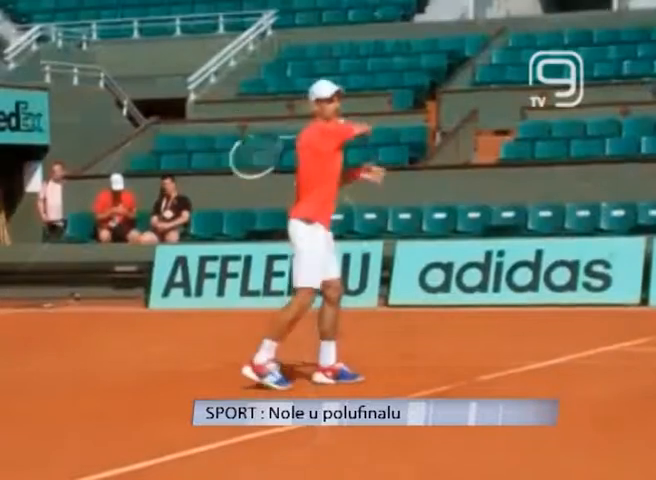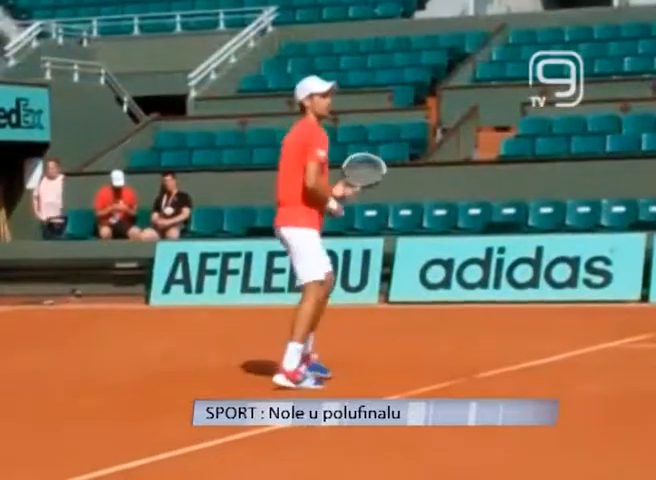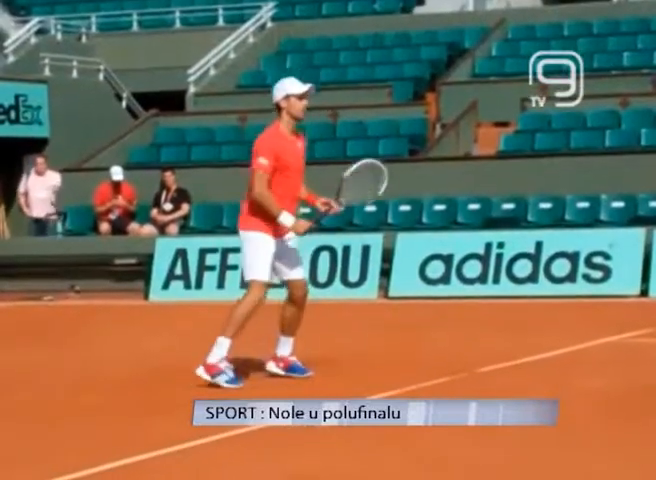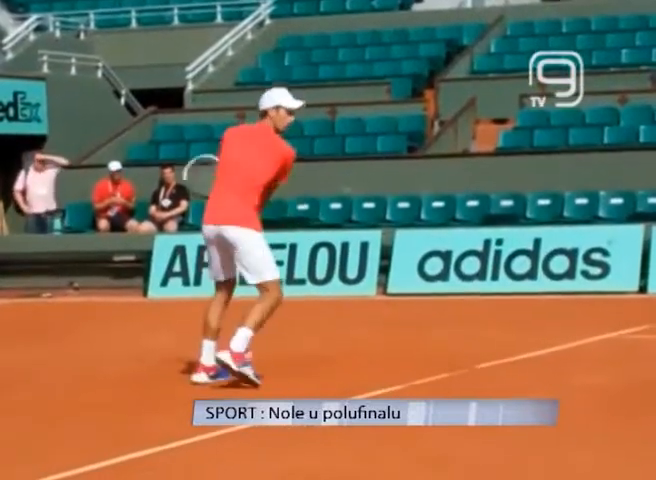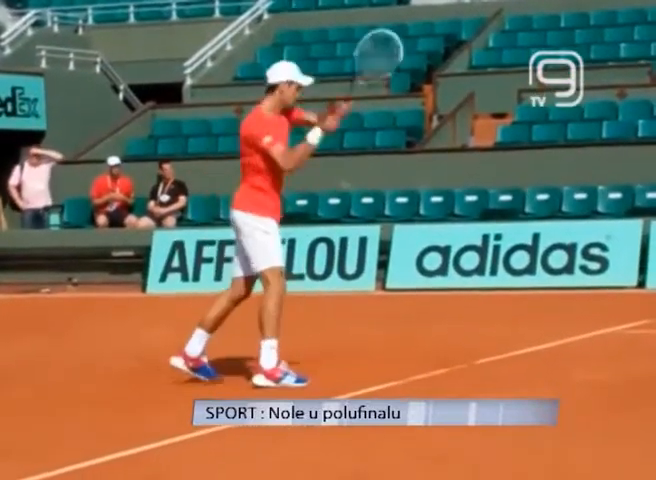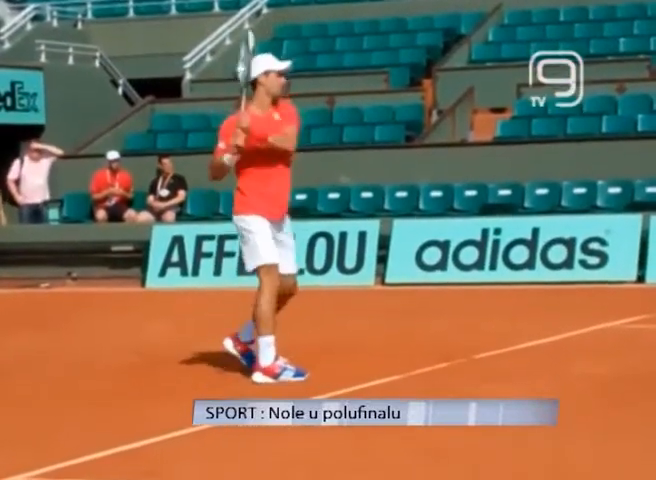
dt=0.5s
person 1, frame 1
left shoulder: (321, 134)
right shoulder: (324, 131)
right elbow: (361, 129)
left wrist: (357, 173)
right wrist: (341, 123)
left hip: (318, 226)
right hip: (308, 223)
left knee: (334, 293)
right knee: (303, 299)
left ankle: (327, 365)
right ankle: (261, 361)
person 1, frame 2
left shoulder: (298, 134)
right shoulder: (313, 134)
right elbow: (312, 182)
left wrist: (333, 192)
right wrist: (331, 202)
left hip: (302, 222)
right hip: (297, 222)
left knee: (325, 283)
right knee: (313, 292)
left ankle: (304, 352)
right ankle: (291, 368)
person 1, frame 3
left shoulder: (298, 140)
right shoulder: (269, 141)
right elbow: (258, 191)
left wrist: (314, 200)
right wrist: (288, 220)
left hip: (281, 231)
right hip: (258, 227)
left knee: (299, 292)
right knee: (256, 293)
left ankle: (282, 357)
right ankle: (215, 361)
person 1, frame 4
left shoulder: (232, 133)
right shoulder: (286, 152)
left hip: (211, 221)
right hip: (241, 224)
left knee: (223, 289)
right knee: (273, 292)
left ankle: (206, 364)
right ankle: (236, 350)
person 1, frame 5
left shoulder: (283, 112)
right shoulder: (257, 124)
left elbow: (314, 119)
right elbow: (286, 164)
left wrist: (329, 117)
right wrist: (317, 133)
left hip: (253, 212)
right hip: (255, 213)
left knee: (240, 289)
right knee: (275, 284)
left ankle: (192, 353)
right ankle: (269, 366)
person 1, frame 6
left shoulder: (288, 110)
right shoulder: (232, 124)
left elbow: (289, 144)
right elbow: (214, 172)
left wrist: (257, 133)
right wrist: (232, 153)
left hip: (280, 215)
right hip: (250, 213)
left knee: (287, 286)
right knee: (270, 280)
left ankle: (242, 341)
right ankle: (268, 363)
